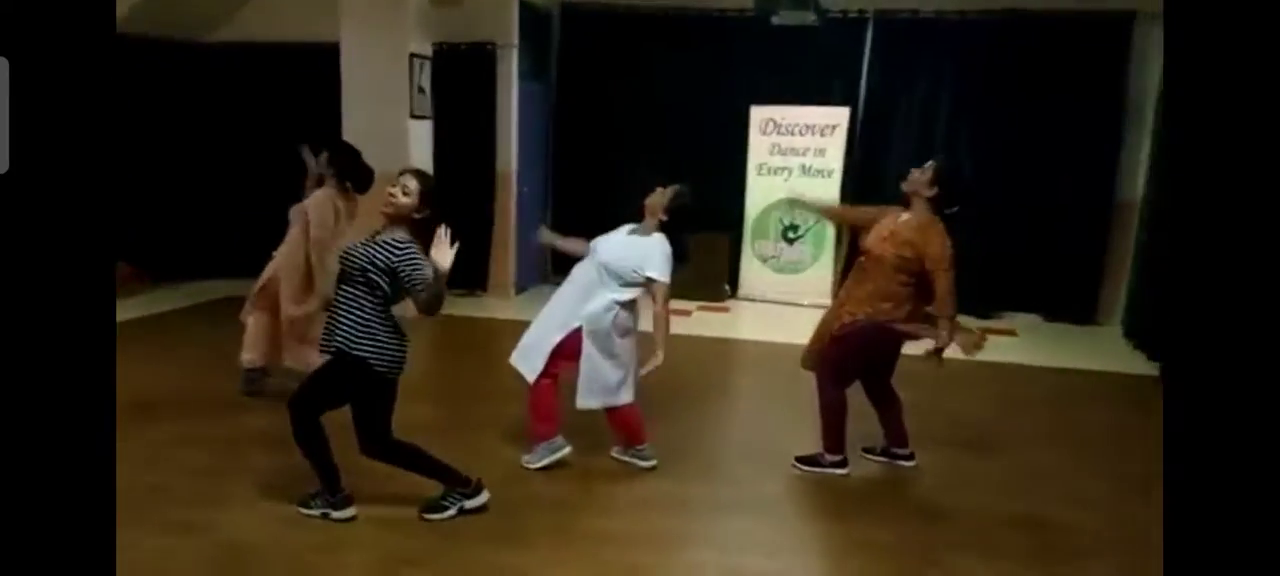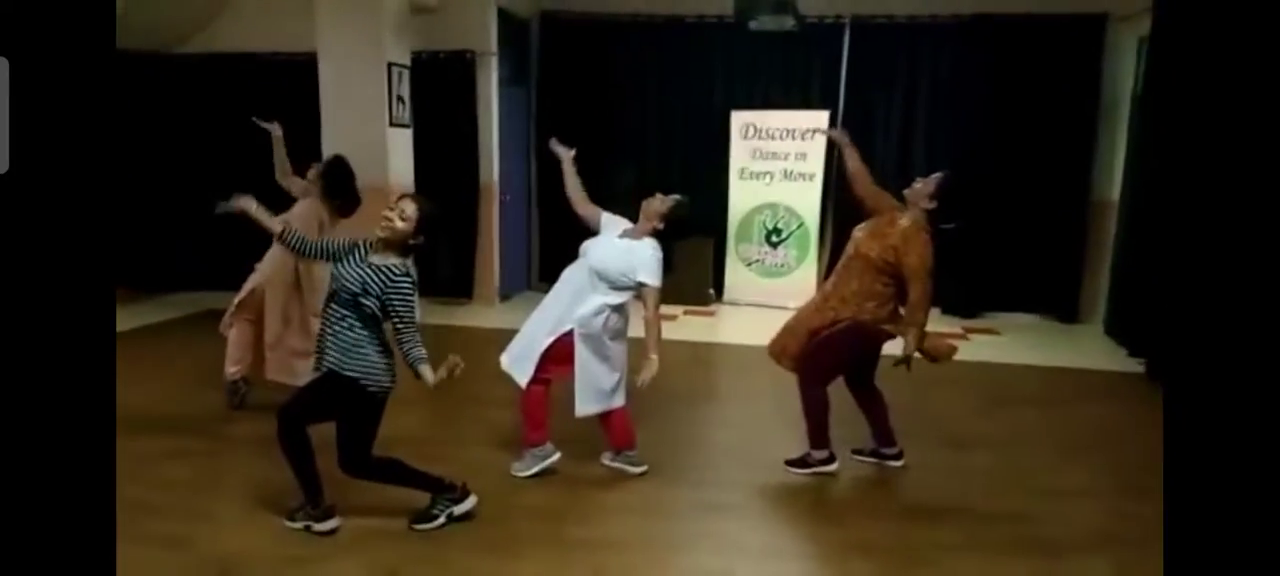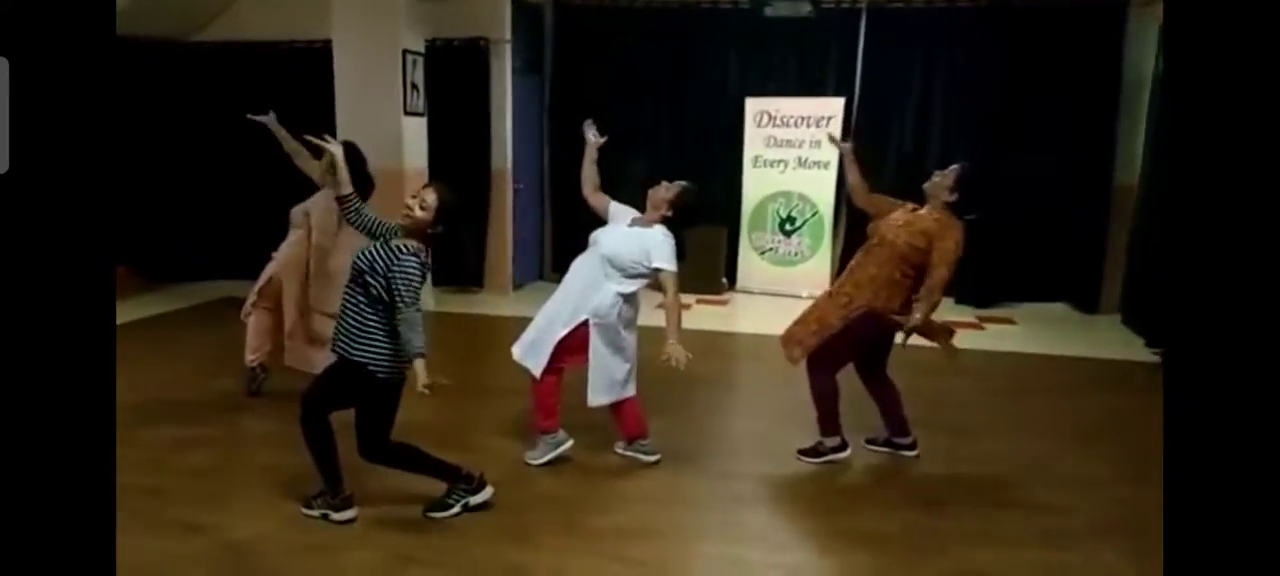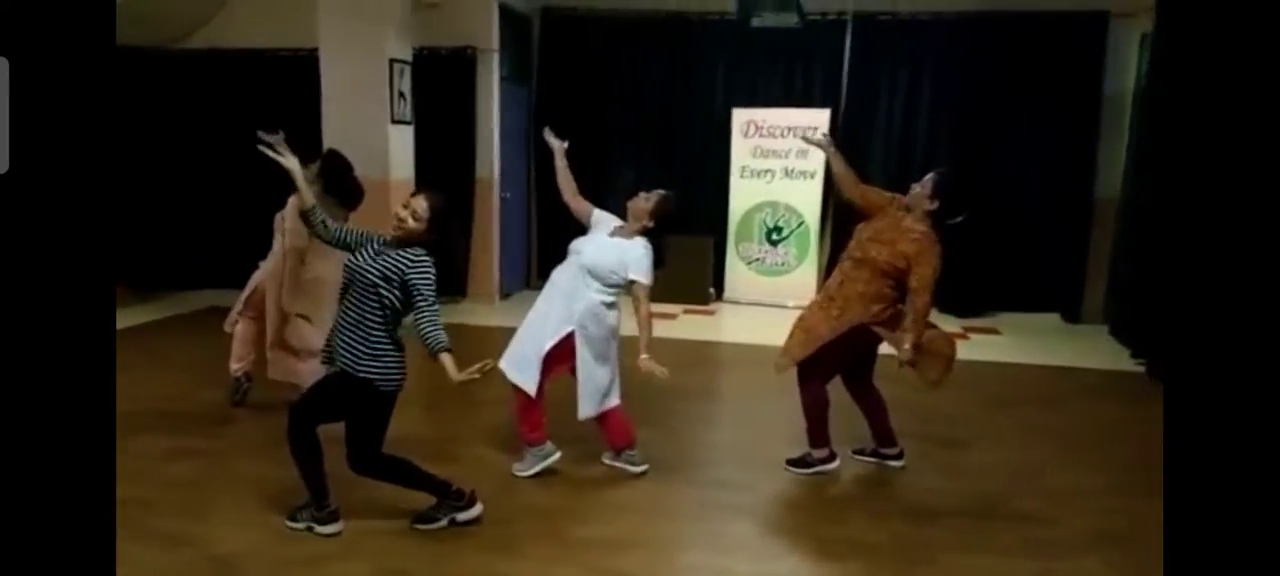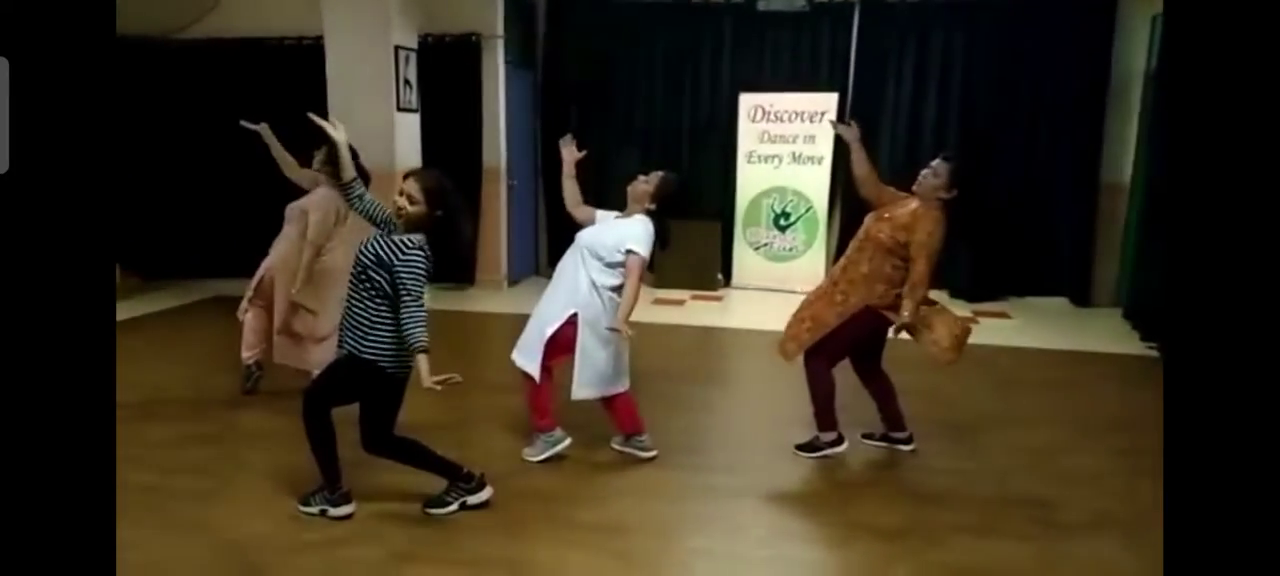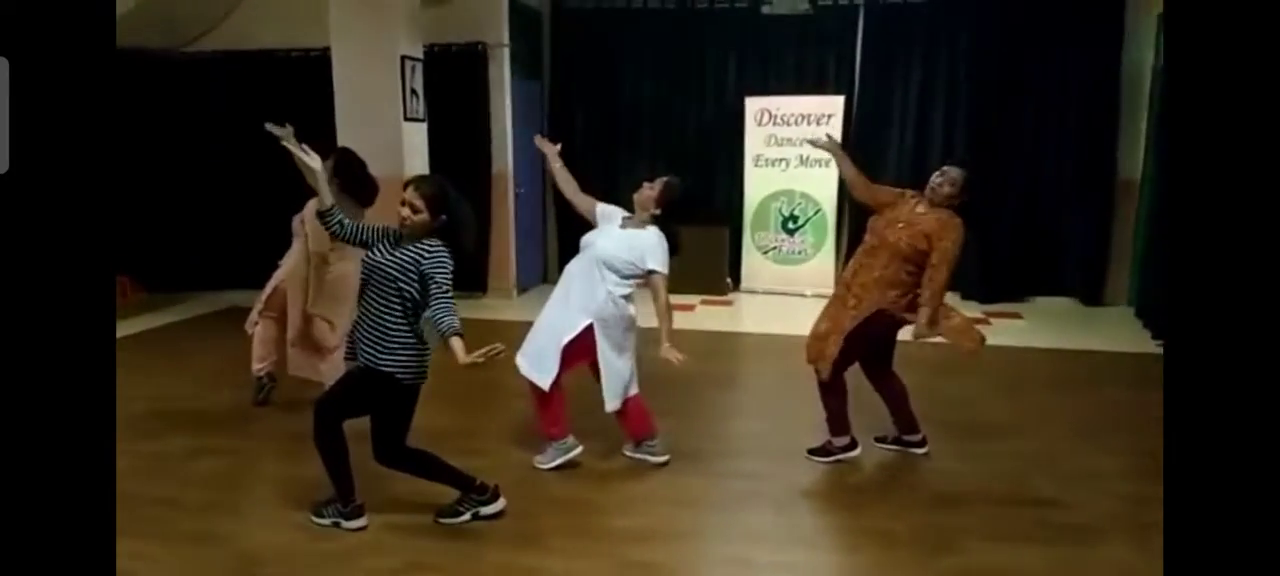
dt=0.4s
person 1, frame 1
left shoulder: (404, 250)
right shoulder: (376, 239)
left elbow: (428, 304)
right elbow: (353, 288)
left wrist: (439, 273)
left hip: (365, 352)
right hip: (359, 350)
left knee: (302, 405)
right knee: (377, 441)
left ankle: (333, 495)
right ankle: (464, 486)
person 1, frame 2
left shoulder: (399, 276)
right shoulder: (359, 249)
left elbow: (407, 334)
right elbow: (307, 247)
left wrist: (429, 374)
right wrist: (257, 212)
left hip: (360, 375)
right hip: (346, 371)
left knee: (290, 418)
right knee: (356, 460)
left ankle: (316, 509)
right ankle: (449, 492)
person 1, frame 3
left shoulder: (407, 256)
right shoulder: (395, 237)
left elbow: (408, 312)
right elbow: (355, 214)
left wrist: (420, 369)
right wrist: (339, 161)
left hip: (371, 359)
right hip: (370, 357)
left knee: (313, 405)
right knee: (375, 445)
left ankle: (336, 497)
right ankle: (465, 481)
person 1, frame 4
left shoulder: (417, 262)
right shoulder: (373, 243)
left elbow: (427, 318)
right elbow: (322, 228)
left wrist: (451, 369)
right wrist: (297, 173)
left hip: (370, 373)
right hip: (358, 368)
left knee: (301, 416)
right knee: (366, 458)
left ankle: (321, 510)
right ankle: (455, 498)
person 1, frame 5
left shoulder: (410, 248)
right shoulder: (395, 227)
left elbow: (412, 308)
right elbow: (357, 198)
left wrist: (423, 368)
right wrist: (342, 145)
left hip: (376, 355)
right hip: (376, 353)
left knee: (315, 401)
right knee: (378, 438)
left ankle: (334, 494)
right ankle: (467, 482)
person 1, frame 6
left shoulder: (434, 254)
right shoulder: (390, 238)
left elbow: (442, 305)
right elbow: (338, 227)
left wrist: (460, 352)
right wrist: (316, 172)
left hip: (394, 367)
right hip: (379, 362)
left knee: (326, 413)
right knee: (390, 450)
left ankle: (346, 507)
right ankle: (479, 493)
person 2, frame 1
left shoulder: (930, 231)
right shoulder: (892, 216)
left elbow: (943, 281)
right elbow: (851, 215)
left wrist: (944, 329)
right wrist: (811, 205)
left hip: (877, 319)
right hip: (870, 315)
left knee: (830, 377)
right knee: (876, 382)
left ankle: (833, 456)
right ankle: (899, 448)
person 2, frame 2
left shoulder: (915, 235)
right shoulder: (894, 215)
left elbow: (919, 290)
right elbow: (863, 185)
left wrist: (913, 339)
right wrist: (845, 145)
left hip: (860, 321)
right hip: (860, 317)
left knee: (810, 374)
right knee: (860, 382)
left ankle: (821, 454)
right ankle: (888, 448)
person 2, frame 3
left shoulder: (946, 228)
right shoulder: (905, 211)
left elbow: (940, 273)
right elbow: (863, 198)
left wrist: (921, 313)
right wrist: (847, 157)
left hip: (873, 310)
right hip: (864, 304)
left knee: (819, 364)
right knee: (872, 372)
left ankle: (833, 442)
right ankle: (901, 438)
person 2, frame 4
left shoulder: (923, 243)
right shoulder: (892, 210)
left elbow: (920, 295)
right elbow: (853, 189)
left wrist: (909, 343)
right wrist: (829, 150)
left hip: (861, 320)
right hip: (850, 314)
left knee: (811, 374)
right knee: (858, 382)
left ankle: (821, 454)
right ankle: (888, 449)
person 2, frame 5
left shoulder: (929, 217)
right shoulder: (906, 204)
left elbow: (921, 266)
right elbow: (870, 187)
left wrist: (909, 309)
right wrist: (854, 143)
left hip: (870, 304)
right hip: (862, 300)
left knee: (816, 357)
right knee: (867, 366)
left ankle: (829, 437)
right ankle: (898, 433)
person 2, frame 6
left shoulder: (947, 226)
right shoulder: (905, 201)
left elbow: (938, 274)
right elbow: (863, 189)
left wrist: (924, 317)
right wrist: (836, 152)
left hip: (880, 307)
right hip: (861, 300)
left knee: (827, 362)
right knee: (878, 370)
left ankle: (841, 441)
right ankle: (911, 436)
person 3, frame 1
left shoulder: (658, 250)
right shoulder: (630, 231)
left elbow: (660, 304)
right elbow: (593, 250)
left wrist: (659, 351)
right wrist: (556, 241)
left hip: (593, 321)
right hip: (577, 311)
left knee: (541, 369)
right knee: (611, 384)
left ankle: (548, 441)
right ankle: (636, 446)
person 3, frame 2
left shoulder: (647, 253)
right shoulder: (618, 227)
left elbow: (651, 308)
right elbow: (580, 204)
left wrist: (653, 357)
right wrist: (566, 161)
left hip: (584, 327)
right hip: (569, 317)
left knee: (533, 374)
right knee: (605, 389)
left ankle: (538, 448)
right ankle: (625, 453)
person 3, frame 3
left shoulder: (659, 240)
right shoulder: (625, 216)
left elbow: (671, 292)
right elbow: (591, 194)
left wrist: (672, 340)
right wrist: (592, 149)
left hip: (596, 315)
right hip: (579, 306)
left knee: (542, 363)
right knee: (615, 377)
left ankle: (550, 435)
right ankle: (638, 440)
person 3, frame 4
left shoulder: (639, 250)
right shoulder: (607, 225)
left elbow: (642, 303)
right elbow: (572, 198)
left wrist: (644, 353)
right wrist: (559, 154)
left hip: (579, 325)
right hip: (563, 317)
left knee: (525, 375)
right knee: (599, 389)
left ankle: (538, 447)
right ankle: (626, 452)
person 3, frame 5
left shoulder: (640, 227)
right shoulder: (612, 219)
left elbow: (633, 275)
right elbow: (575, 208)
left wrist: (622, 318)
right wrist: (568, 165)
left hip: (584, 309)
right hip: (573, 304)
left knee: (534, 362)
right knee: (606, 375)
left ankle: (549, 434)
right ankle: (635, 436)
person 3, frame 6
left shoulder: (653, 240)
right shoulder: (614, 218)
left elbow: (660, 294)
right elbow: (575, 196)
left wrist: (666, 343)
right wrist: (553, 156)
left hip: (594, 319)
right hip: (576, 309)
left knee: (542, 369)
right knee: (616, 381)
left ankle: (560, 441)
right ankle: (647, 442)
person 4, frame 1
left shoulder: (324, 198)
right shoulder: (345, 199)
left elbow: (318, 242)
left wrist: (319, 289)
right wrist: (313, 174)
left hip: (294, 266)
left knee: (262, 310)
right knee: (315, 327)
left ankle: (254, 370)
person 4, frame 2
left shoulder: (308, 210)
right shoulder: (317, 202)
left elbow: (304, 257)
right elbow: (284, 177)
left wrist: (312, 303)
right wrist: (277, 140)
left hip: (280, 278)
left knee: (243, 320)
right knee: (303, 338)
left ankle: (236, 380)
person 4, frame 3
left shoulder: (325, 201)
left elbow: (321, 247)
right elbow: (301, 158)
left wrist: (315, 292)
right wrist: (274, 126)
left hip: (297, 266)
right hip: (335, 272)
left knee: (262, 307)
right knee: (324, 325)
left ankle: (255, 367)
person 4, frame 4
left shoulder: (299, 204)
right shoulder: (336, 206)
left elbow: (294, 252)
right elbow: (305, 183)
left wrist: (288, 294)
left hip: (290, 280)
right hip: (323, 282)
left knee: (248, 318)
right knee: (310, 337)
left ankle: (240, 376)
person 4, frame 5
left shoulder: (324, 198)
right shoulder: (324, 187)
left elbow: (314, 246)
right elbow: (291, 169)
left wrist: (298, 288)
right wrist: (266, 134)
left hip: (293, 268)
right hip: (330, 272)
left knee: (258, 306)
right knee: (320, 323)
left ankle: (252, 364)
person 4, frame 6
left shoulder: (317, 207)
right shoulder: (350, 203)
left elbow: (317, 257)
right elbow: (312, 172)
left wrist: (314, 301)
right wrist: (289, 141)
left hip: (314, 281)
right hip: (344, 282)
left knee: (268, 316)
right knee: (332, 337)
left ankle: (262, 376)
